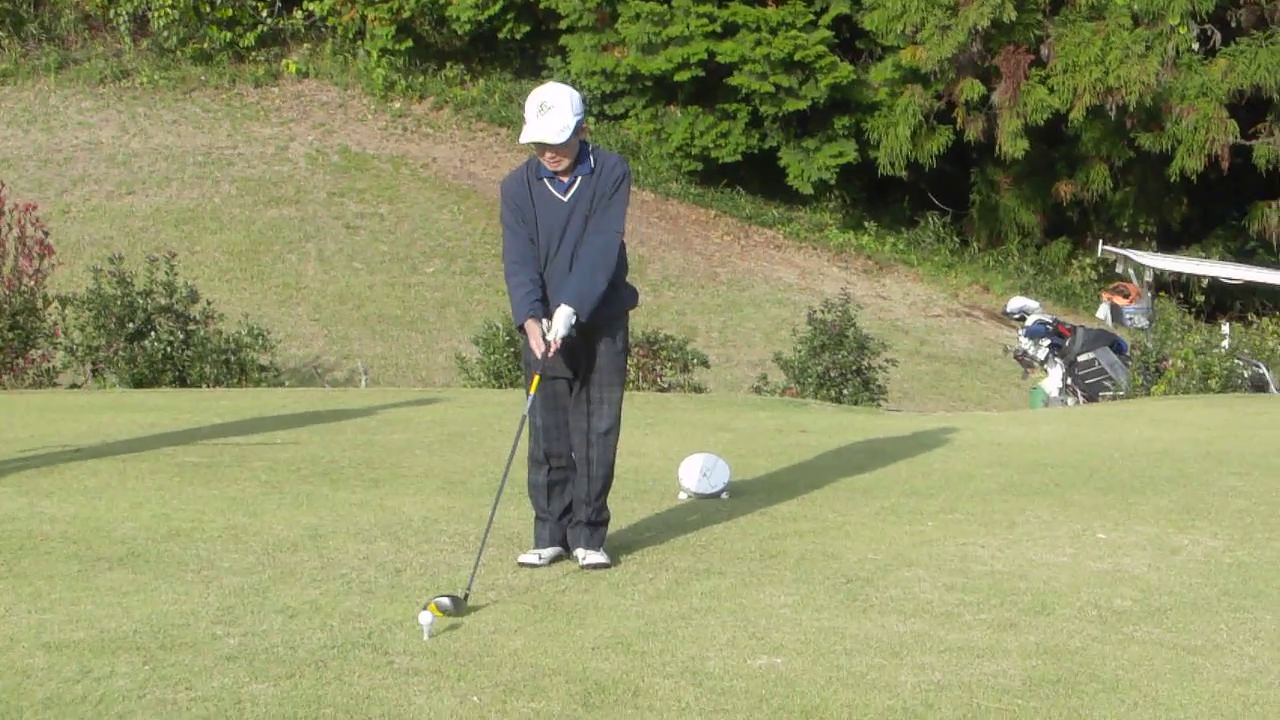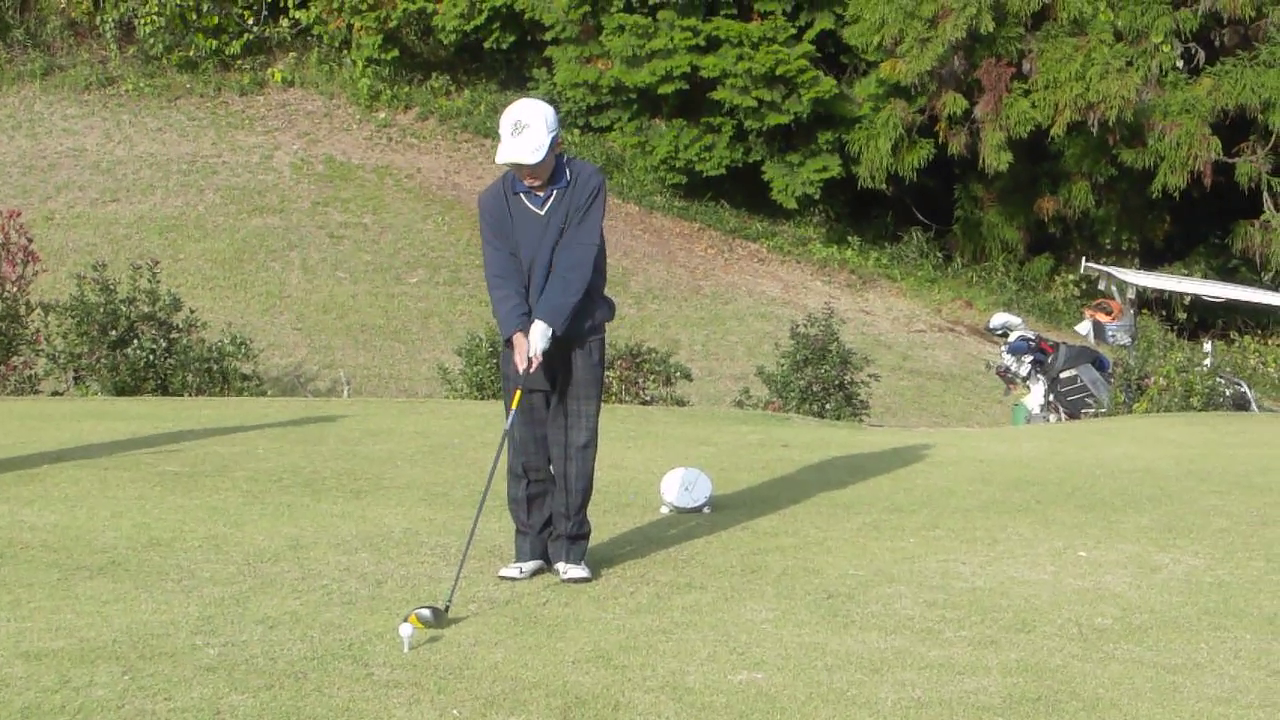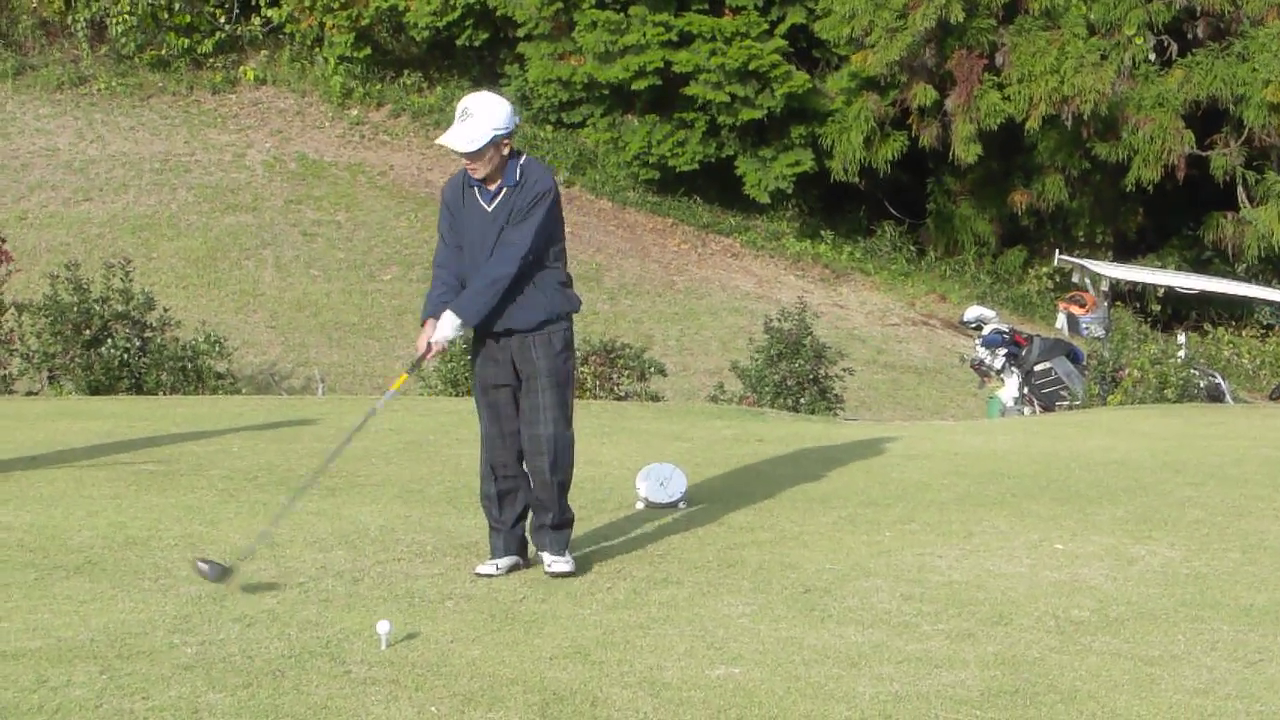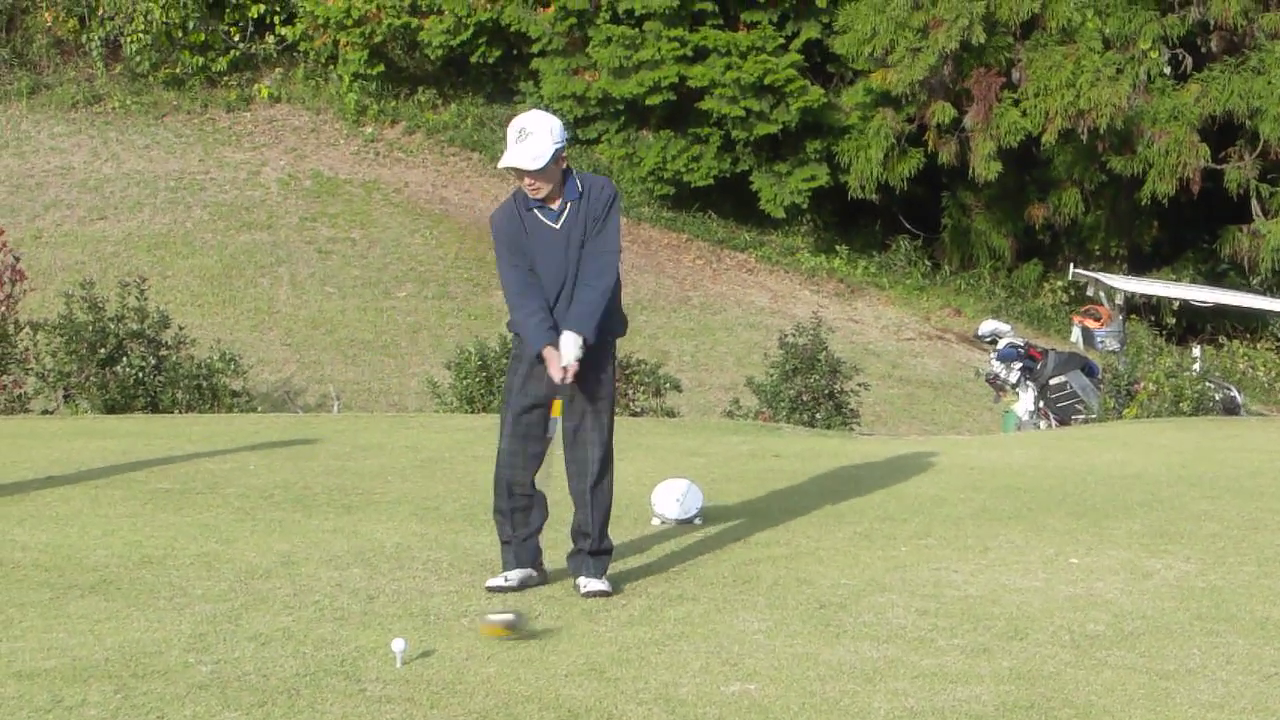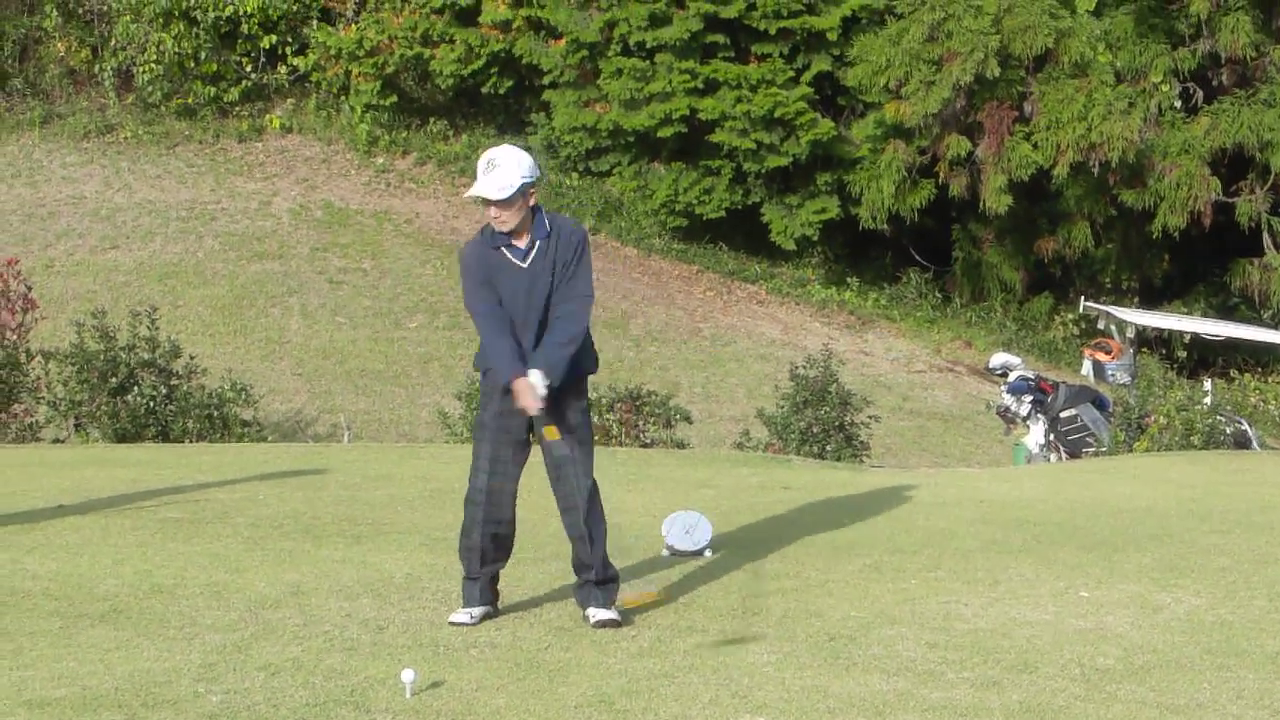
dt=0.7s
person 1, frame 1
left shoulder: (612, 172)
right shoulder: (517, 185)
left elbow: (602, 248)
right elbow: (519, 260)
left wrist: (571, 309)
right wrist: (530, 320)
left hip: (602, 324)
right hip: (543, 327)
left knee: (596, 433)
right knee: (548, 436)
left ankle: (588, 535)
right ankle: (550, 534)
person 1, frame 2
left shoulder: (587, 184)
right shoulder: (495, 200)
left elbow: (577, 263)
right elbow: (502, 274)
left wrist: (546, 325)
right wrist: (518, 333)
left hip: (579, 336)
right hip: (523, 340)
left knee: (575, 447)
right knee: (526, 449)
left ankle: (568, 548)
right ankle: (531, 547)
person 1, frame 3
left shoulder: (537, 185)
right shoulder: (455, 191)
left elbow: (507, 264)
right elbow: (449, 262)
left wrist: (454, 319)
right wrist: (433, 318)
left hip: (543, 330)
right hip: (489, 334)
left knee: (546, 438)
right knee: (498, 445)
left ankle: (552, 538)
right ankle: (507, 544)
person 1, frame 4
left shoulder: (599, 195)
right shoulder: (507, 218)
left elbow: (597, 275)
right elbow: (520, 290)
left wrist: (573, 340)
right wrist: (545, 347)
left hip: (591, 353)
right hip: (535, 350)
left knee: (591, 461)
right knee: (514, 456)
left ankle: (590, 563)
right ankle: (521, 559)
person 1, frame 5
left shoulder: (568, 238)
right shoulder: (477, 253)
left elbow: (571, 317)
right elbow: (491, 327)
left wrist: (542, 378)
right wrist: (516, 379)
left hip: (561, 387)
right hip: (504, 388)
left knee: (578, 491)
right knee: (487, 491)
left ankle: (596, 593)
right ankle: (479, 593)
